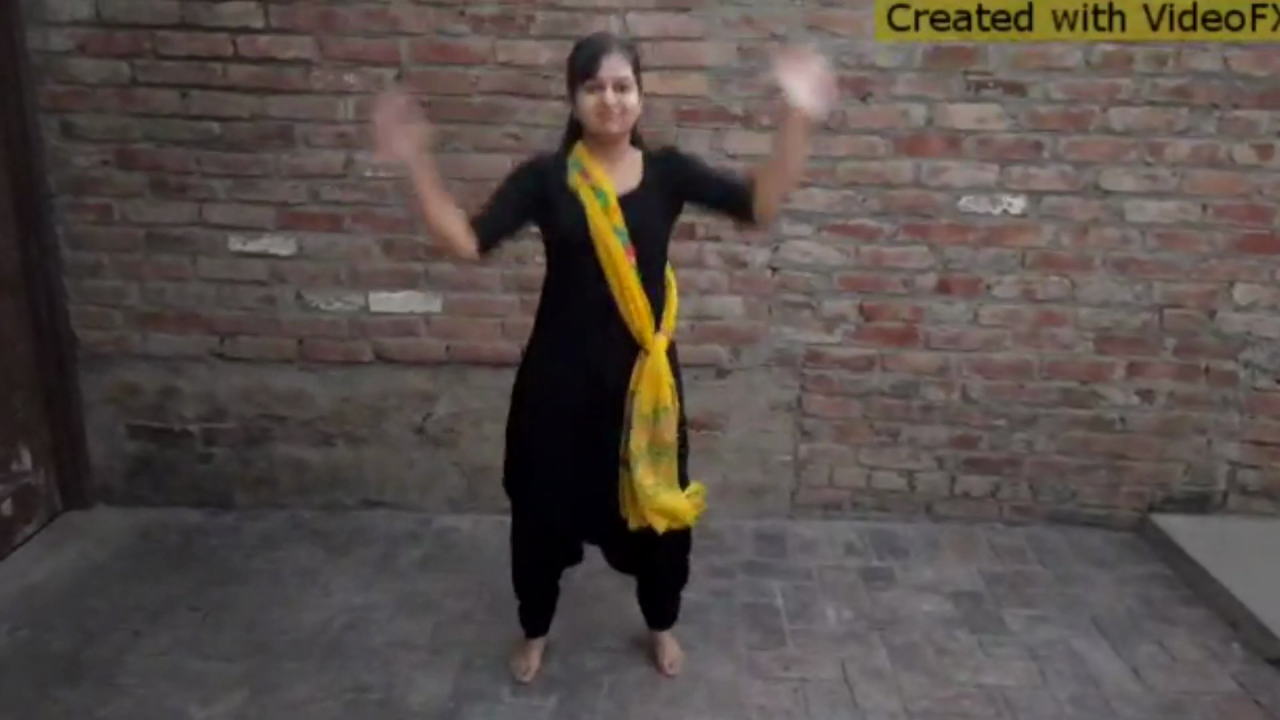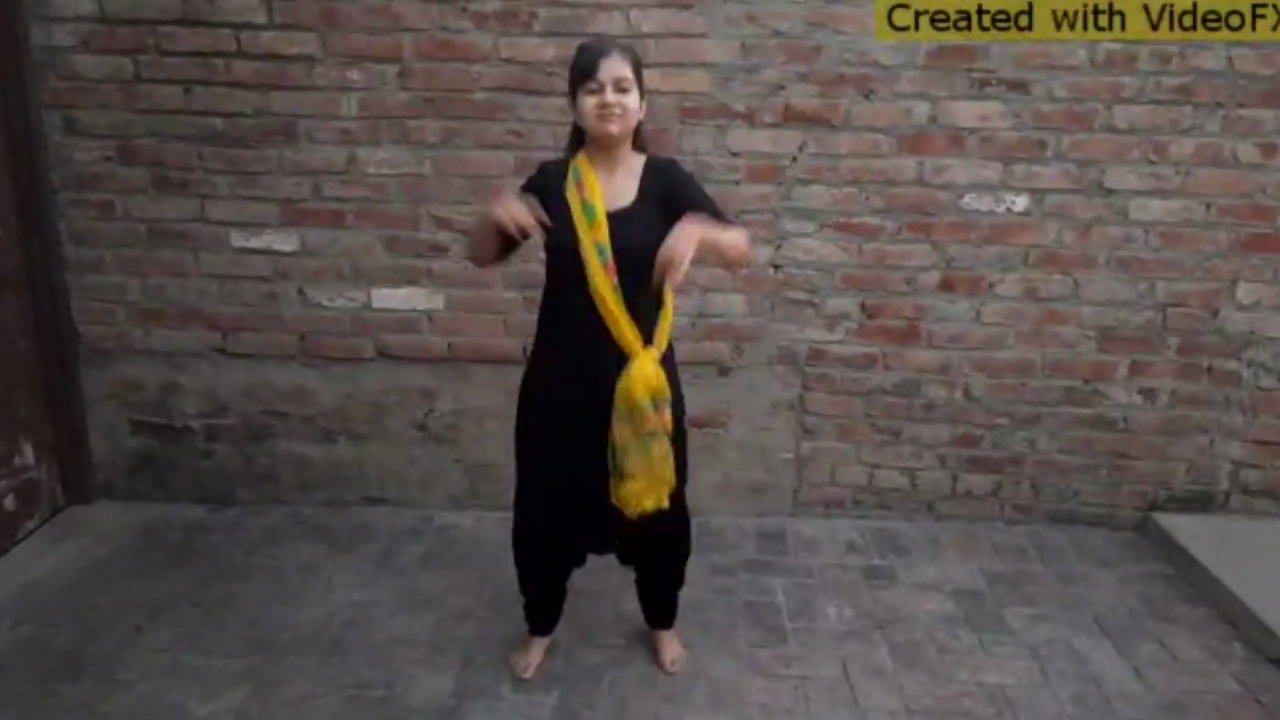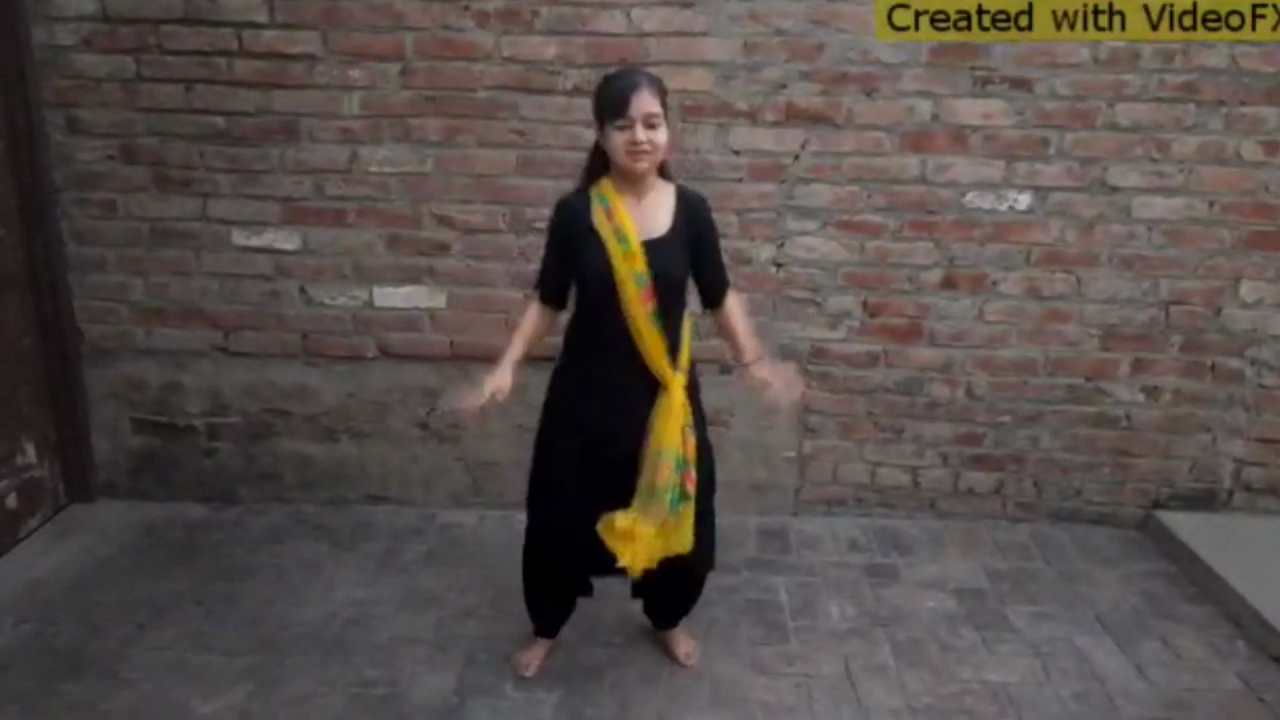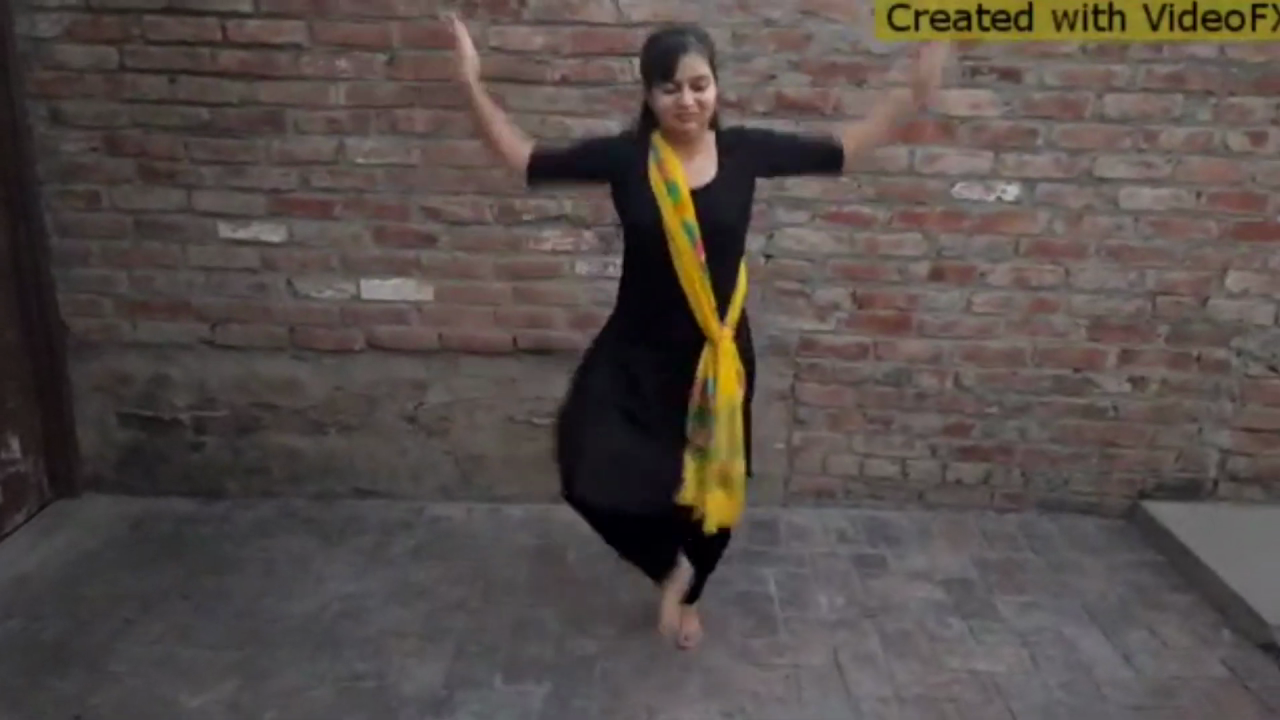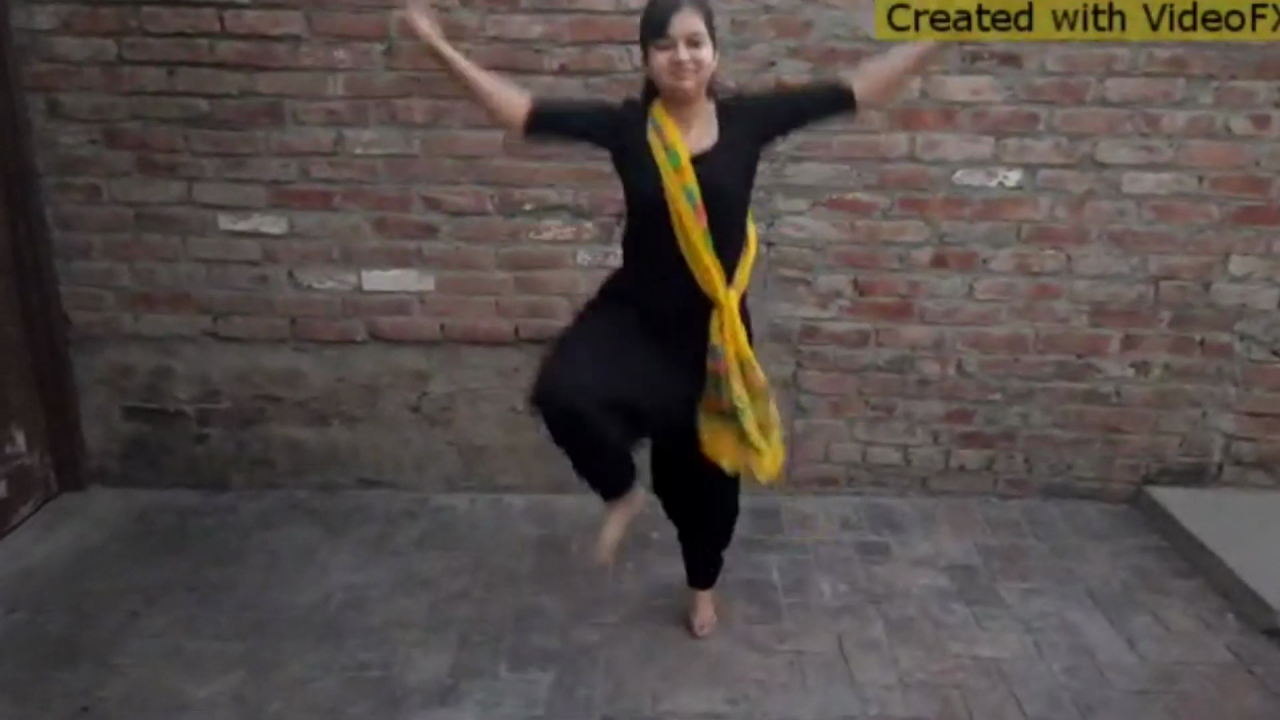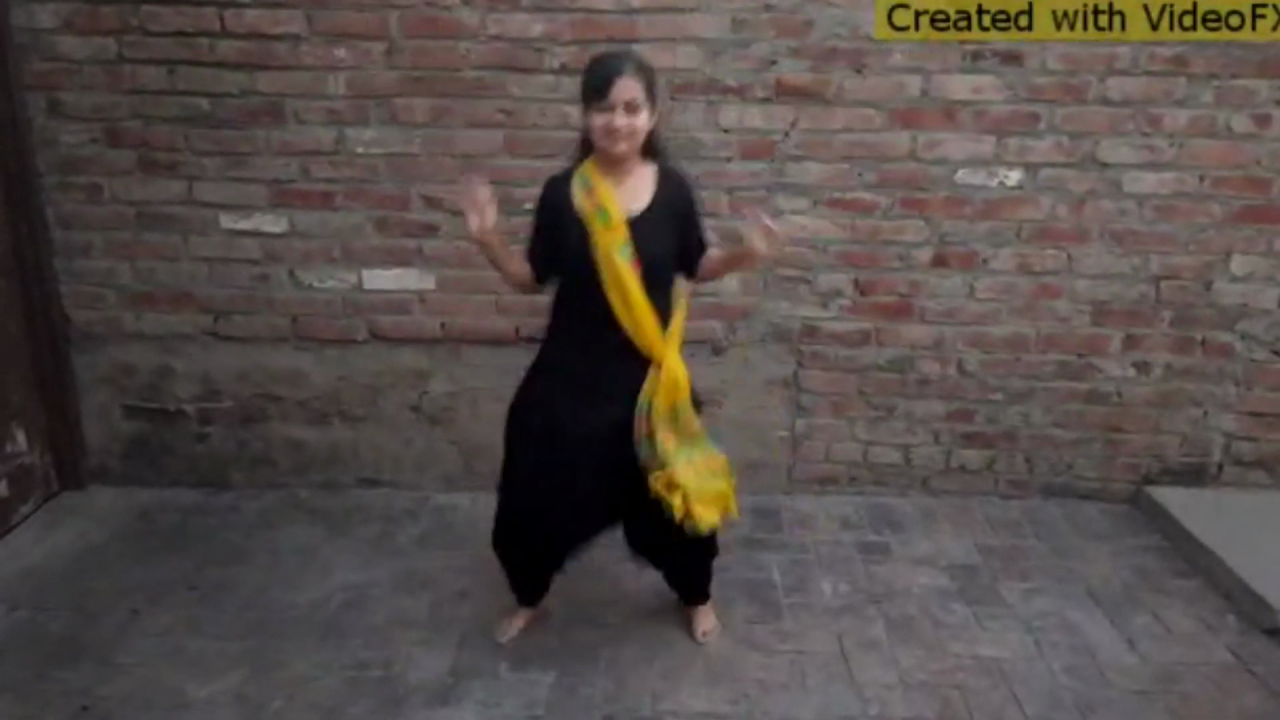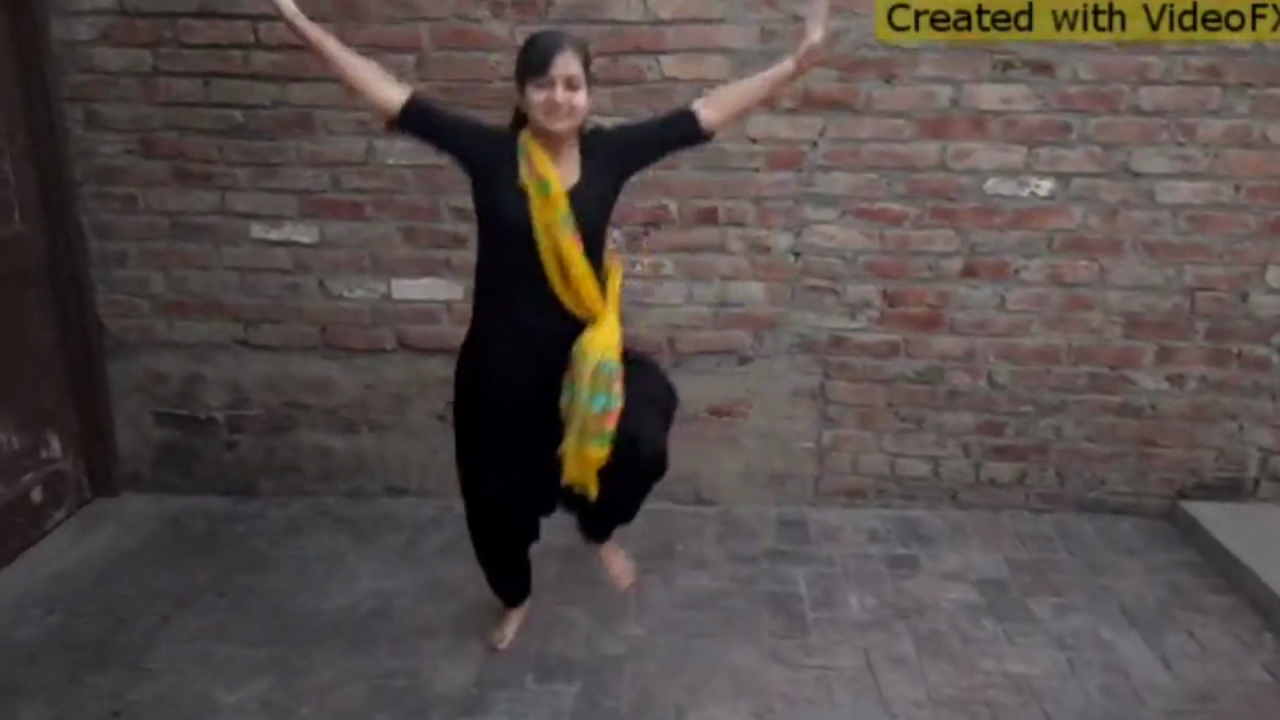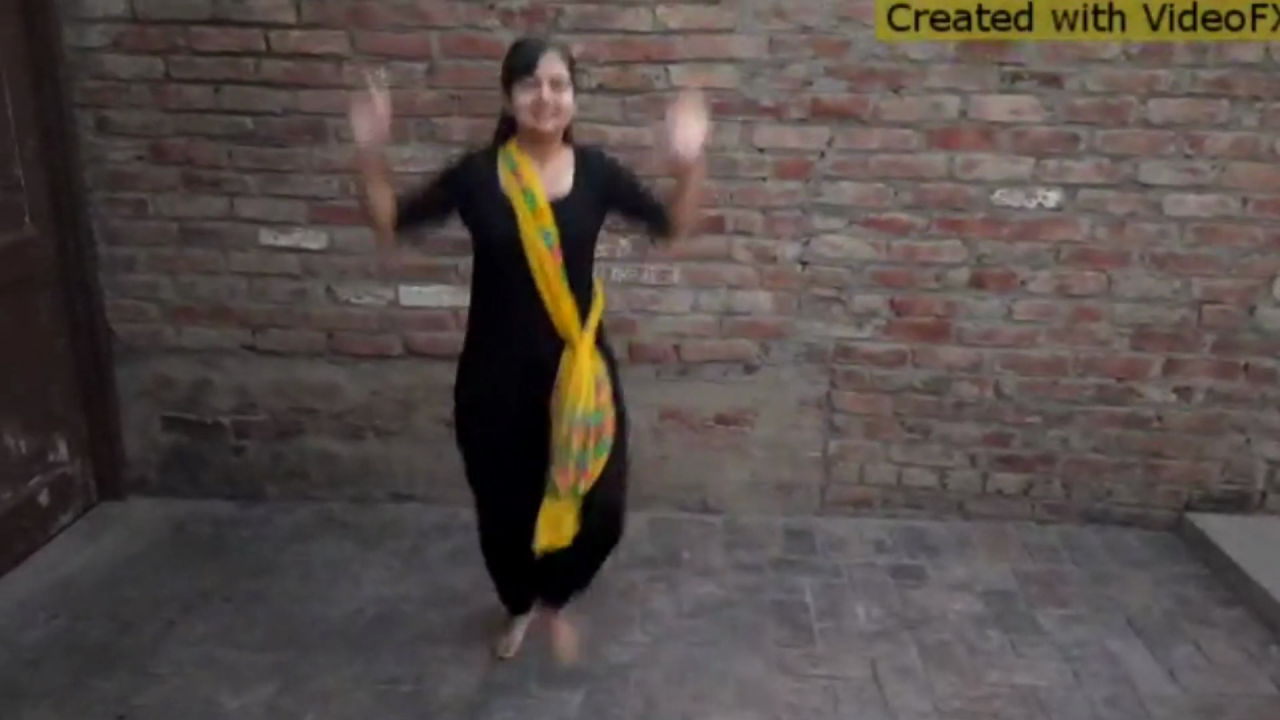
dt=0.4s
person 1, frame 1
left shoulder: (667, 169)
right shoulder: (544, 176)
left elbow: (760, 205)
right elbow: (467, 242)
left wrist: (795, 121)
right wrist: (418, 164)
left hip: (642, 369)
right hip: (560, 369)
left knee: (657, 505)
right knee: (543, 507)
left ankle: (661, 625)
right ankle: (535, 629)
person 1, frame 2
left shoulder: (666, 179)
right shoulder: (550, 182)
left elbow: (741, 249)
right elbow: (485, 255)
left wrist: (698, 234)
right wrist: (497, 218)
left hip: (642, 376)
right hip: (560, 377)
left knee: (655, 505)
right knee: (546, 509)
left ankle: (662, 622)
right ankle: (540, 628)
person 1, frame 3
left shoulder: (691, 210)
right shoulder: (575, 211)
left elbow: (719, 294)
right elbow: (547, 300)
left wrist: (754, 359)
right wrist: (506, 367)
left hip: (665, 402)
right hip: (584, 400)
left knee: (685, 534)
right knee: (559, 527)
left ankle: (671, 618)
right ankle: (545, 628)
person 1, frame 4
left shoulder: (744, 151)
right shoulder: (623, 157)
left elbow: (841, 150)
right elbow: (523, 161)
left wrist: (914, 92)
right wrist: (472, 83)
left hip: (715, 355)
right hip: (633, 354)
left knee: (710, 487)
right knee: (597, 476)
left ankle: (688, 584)
right ankle: (669, 566)
person 1, frame 5
left shoulder: (749, 118)
right shoulder: (624, 126)
left elbow: (855, 92)
right elbow: (523, 113)
left hip: (714, 323)
right hip: (632, 315)
left knee: (707, 464)
right knee: (566, 394)
left ankle: (702, 584)
right ankle: (619, 490)
person 1, frame 6
left shoulder: (673, 189)
right shoulder: (561, 193)
left elbow: (699, 266)
right elbow: (530, 276)
left wrist: (745, 253)
right wrist: (489, 240)
left hip: (650, 377)
right hip: (567, 378)
left knee: (667, 507)
right knee: (534, 508)
left ankle: (696, 597)
right ankle: (527, 597)
person 1, frame 7
left shoulder: (610, 151)
right shoulder: (489, 151)
left elbow: (705, 113)
right elbow: (394, 99)
left wrist: (798, 60)
left hip: (584, 344)
right hip: (501, 355)
left knee: (639, 441)
right knee: (498, 491)
left ankle: (600, 527)
right ankle: (514, 599)
person 1, frame 8
left shoulder: (596, 170)
right shoulder: (476, 173)
left elbow: (670, 229)
right elbow: (393, 226)
left wrist: (687, 168)
right wrist: (373, 167)
left hip: (576, 367)
right hip: (497, 368)
left knee: (595, 512)
right knee: (503, 507)
left ankle: (554, 599)
right ankle: (518, 603)
